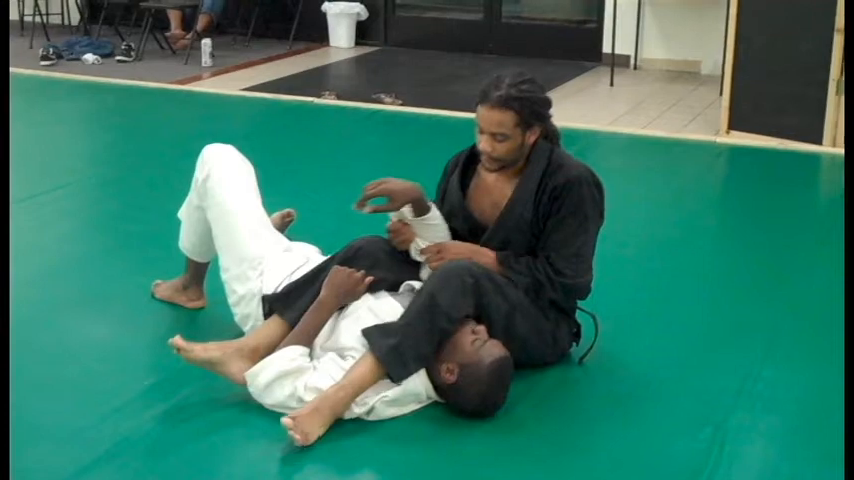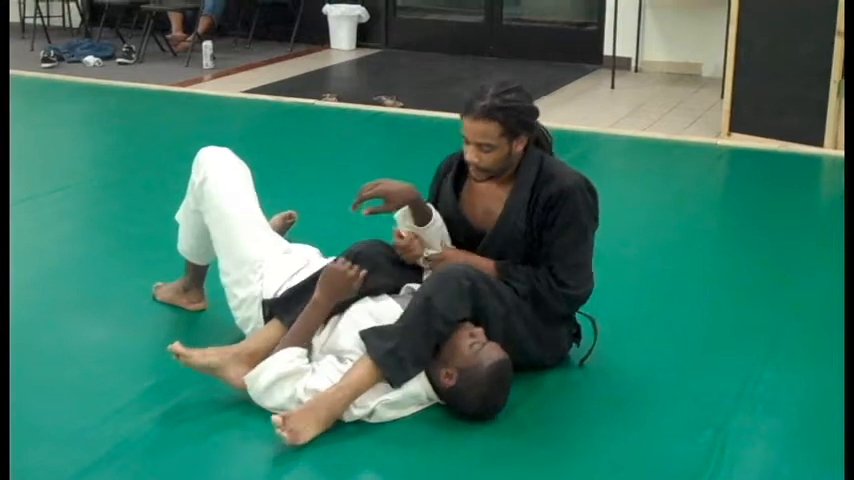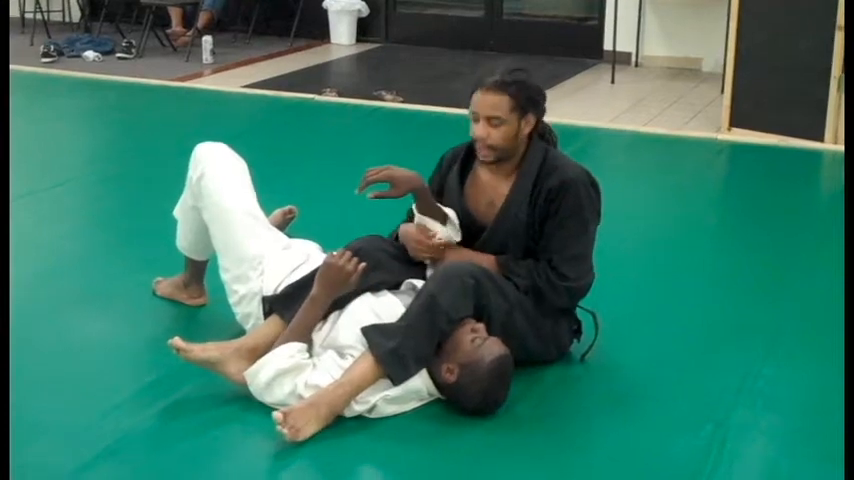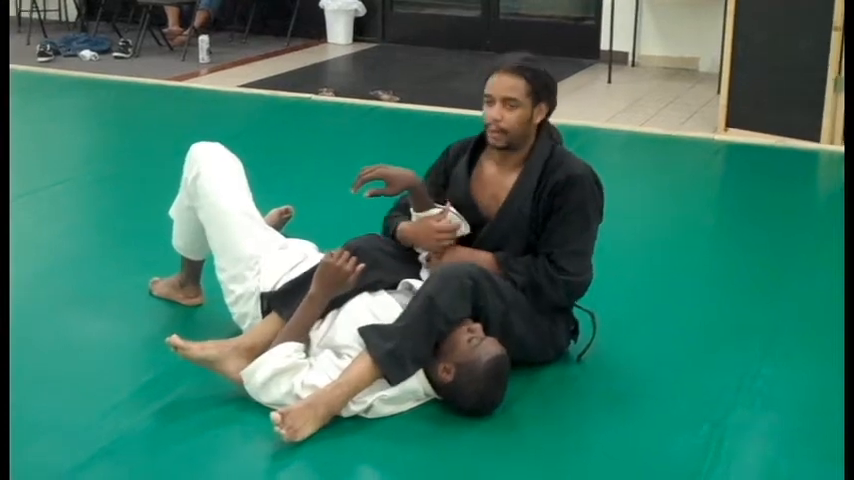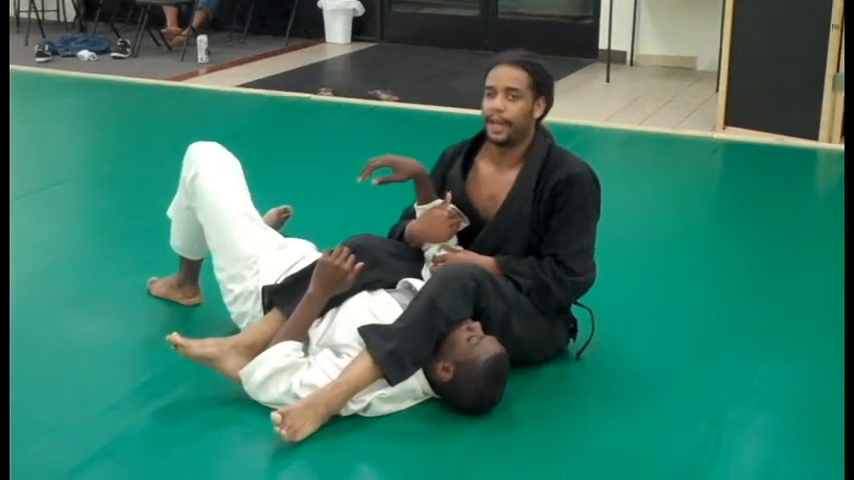
dt=0.3s
person 1, frame 1
left shoulder: (571, 184)
right shoulder: (465, 164)
left elbow: (566, 282)
right elbow: (442, 240)
left wrist: (480, 257)
right wrist: (414, 237)
left hip: (537, 325)
right hip: (465, 291)
left knee: (459, 276)
right knee: (370, 252)
left ankle: (336, 400)
person 1, frame 2
left shoulder: (562, 192)
right shoulder: (456, 169)
left elbow: (568, 290)
right elbow: (440, 245)
left wrist: (478, 264)
right wrist: (415, 246)
left hip: (536, 328)
left knee: (456, 279)
right knee: (371, 255)
left ankle: (336, 399)
person 1, frame 3
left shoulder: (566, 184)
right shoulder: (459, 160)
left elbow: (566, 284)
right elbow: (425, 229)
left wrist: (477, 261)
right wrist: (408, 236)
left hip: (536, 323)
right hip: (459, 289)
left knee: (459, 276)
right knee: (371, 251)
left ankle: (334, 398)
person 1, frame 4
left shoulder: (570, 180)
right shoulder: (462, 155)
left elbow: (565, 280)
right elbow: (400, 217)
left wrist: (479, 260)
right wrist: (410, 231)
left hip: (531, 321)
right hip: (454, 290)
left knee: (459, 279)
right knee: (368, 250)
left ankle: (334, 396)
person 1, frame 5
left shoulder: (568, 178)
right shoulder: (459, 157)
left elbow: (570, 277)
right elbow: (406, 227)
left wrist: (485, 265)
right wrist: (418, 231)
left hip: (531, 320)
left knee: (460, 280)
right knee: (366, 250)
left ankle: (333, 396)
person 2, frame 1
left shoulder: (382, 379)
left elbow: (272, 385)
left wrist: (328, 301)
left hip: (271, 287)
right hip: (310, 266)
left knee: (218, 158)
person 2, frame 2
left shoulder: (381, 383)
left elbow: (272, 387)
left wrist: (323, 300)
left hip: (271, 289)
right hip: (310, 268)
left knee: (213, 161)
person 2, frame 3
left shoulder: (383, 377)
left elbow: (272, 383)
right elbow: (445, 244)
left wrist: (321, 295)
left hip: (271, 284)
right hip: (309, 261)
left knee: (211, 157)
person 2, frame 4
left shoulder: (380, 376)
left elbow: (269, 383)
left wrist: (319, 294)
left hip: (267, 284)
right hip: (304, 261)
left knee: (206, 156)
person 2, frame 5
left shoulder: (381, 375)
left elbow: (268, 382)
left wrist: (318, 293)
left hip: (266, 285)
right hip: (304, 260)
left knee: (204, 156)
